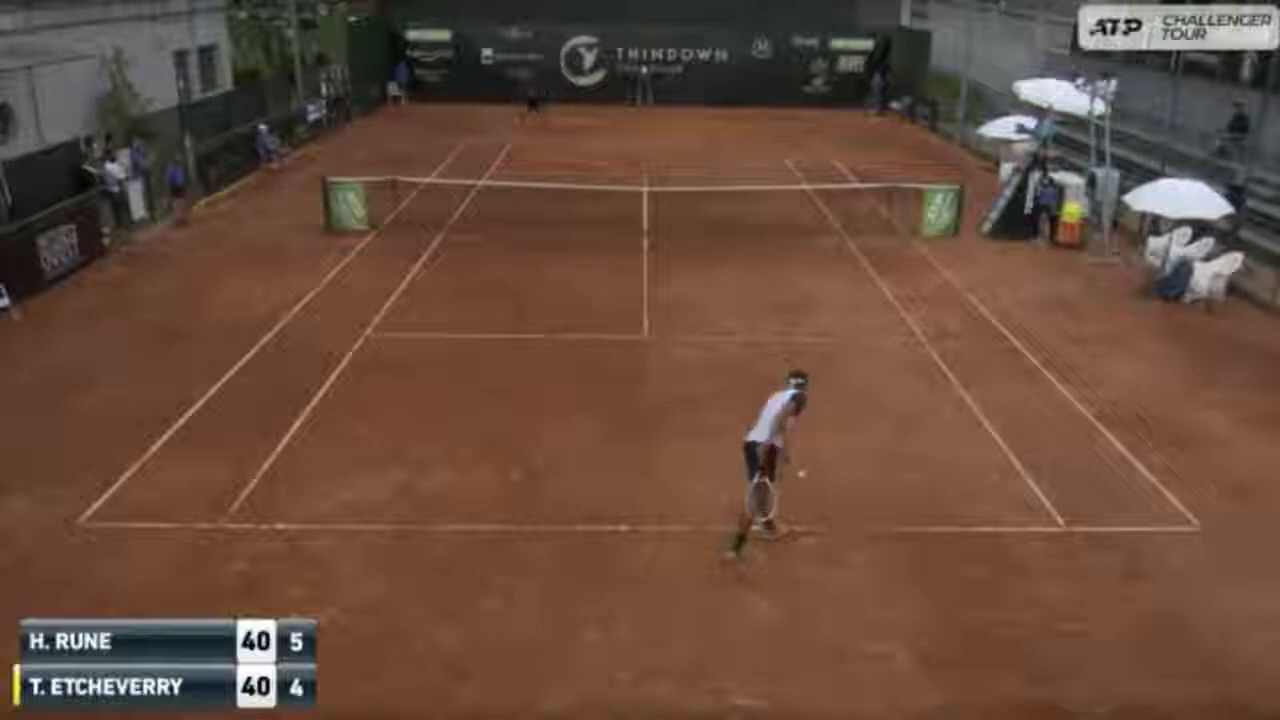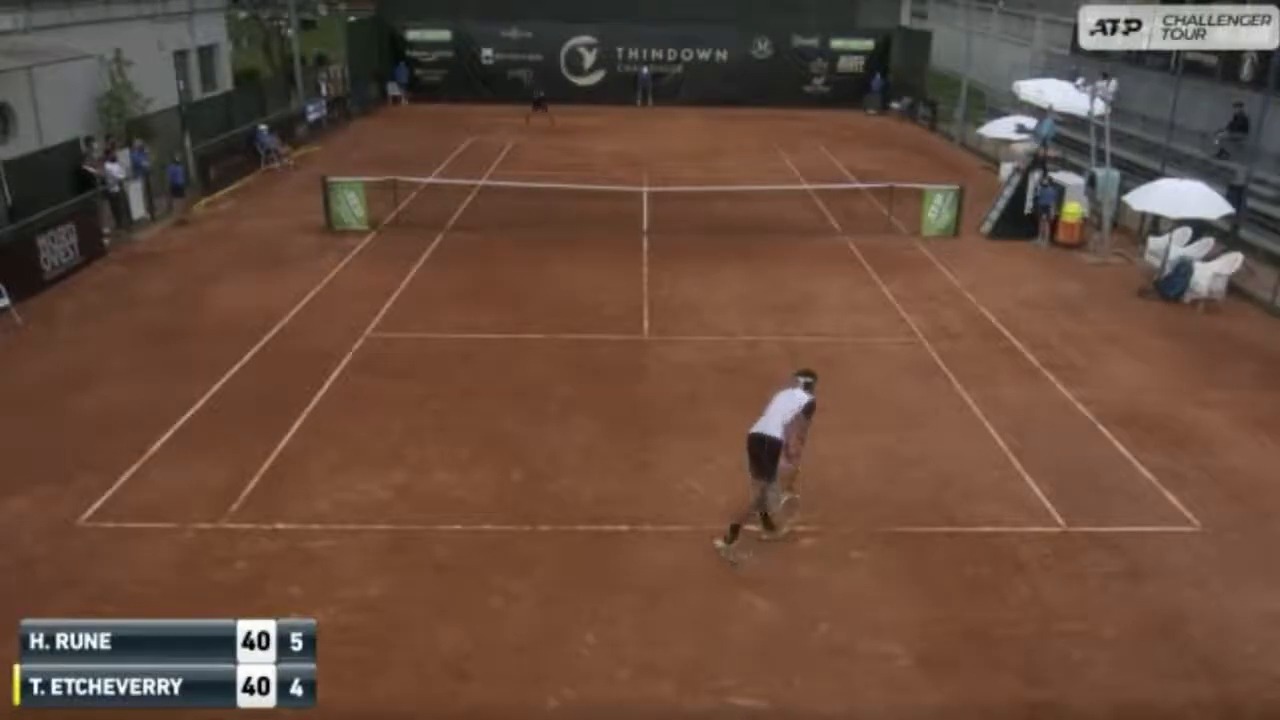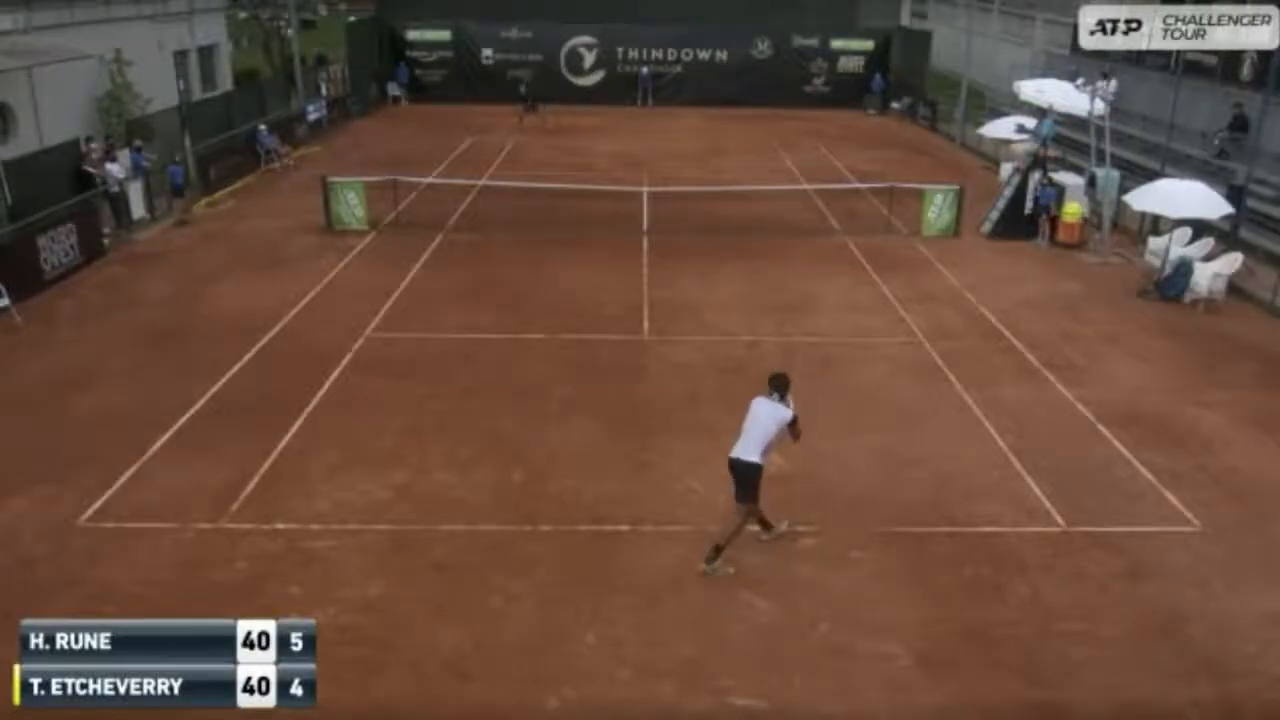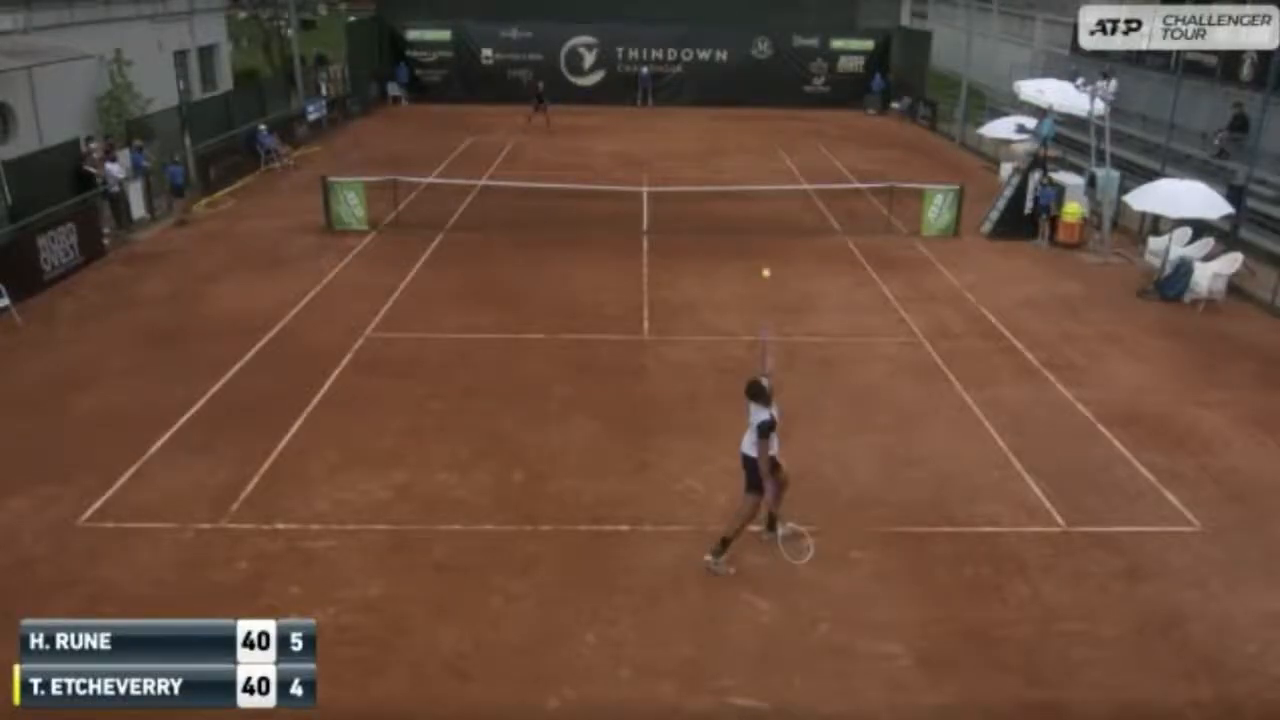
dt=0.7s
person 1, frame 1
left shoulder: (777, 395)
right shoulder: (799, 396)
right elbow: (783, 415)
left wrist: (781, 452)
right wrist: (768, 440)
left hip: (752, 442)
right hip: (765, 447)
left ankle: (769, 527)
right ankle: (735, 549)
person 1, frame 2
left shoulder: (783, 394)
right shoulder: (808, 401)
right elbow: (800, 434)
left wrist: (788, 454)
right wrist: (795, 465)
left hip: (755, 436)
right hip: (769, 442)
left knee: (761, 487)
right knee: (760, 494)
left ankle: (769, 528)
right ankle: (728, 539)
person 1, frame 3
left shoulder: (756, 401)
right shoulder: (788, 415)
right elbow: (796, 436)
left hip: (734, 458)
right hip: (750, 465)
left knee: (750, 503)
right knee: (743, 516)
left ankle: (768, 528)
right ankle: (711, 560)
person 1, frame 4
left shoulder: (757, 399)
right shoulder: (765, 420)
left elbow: (765, 378)
right elbow: (763, 456)
right wrist: (768, 489)
left hip: (753, 453)
right hip: (756, 459)
left knee: (782, 481)
right knee: (749, 511)
left ankle: (772, 528)
right ankle: (715, 554)
